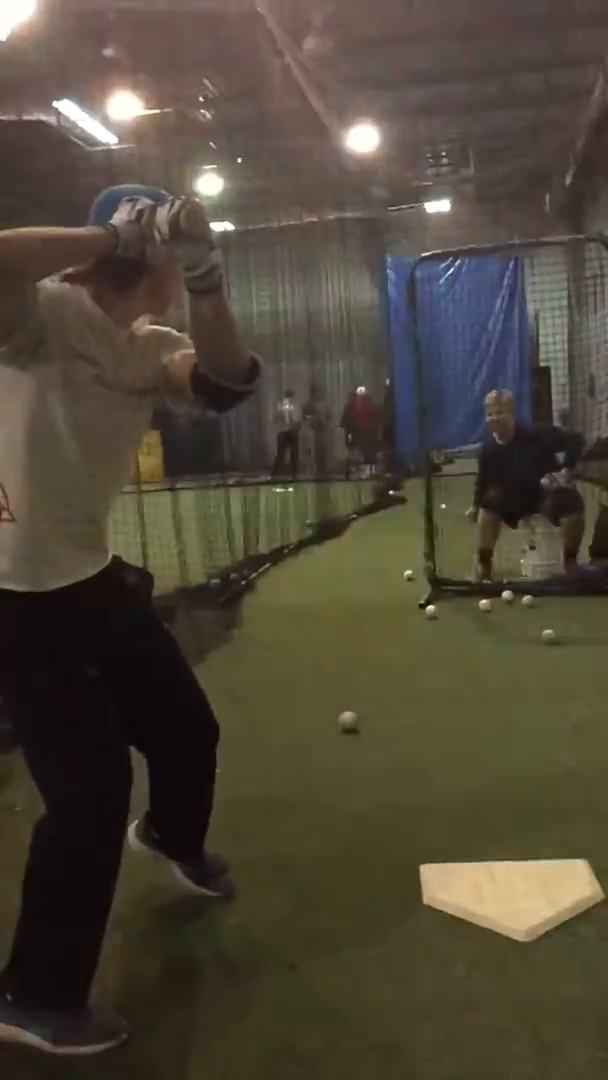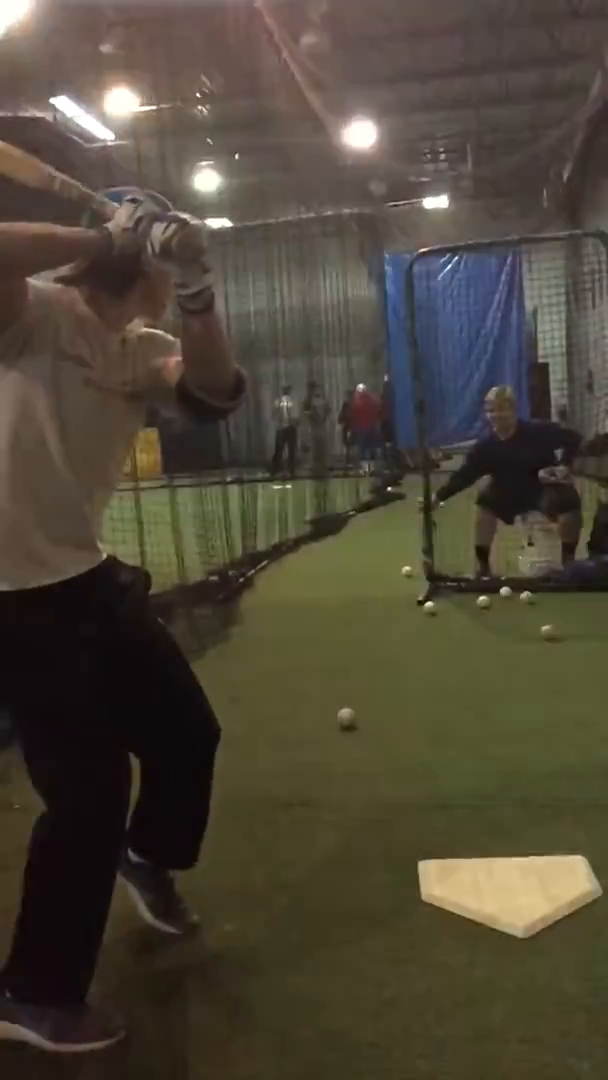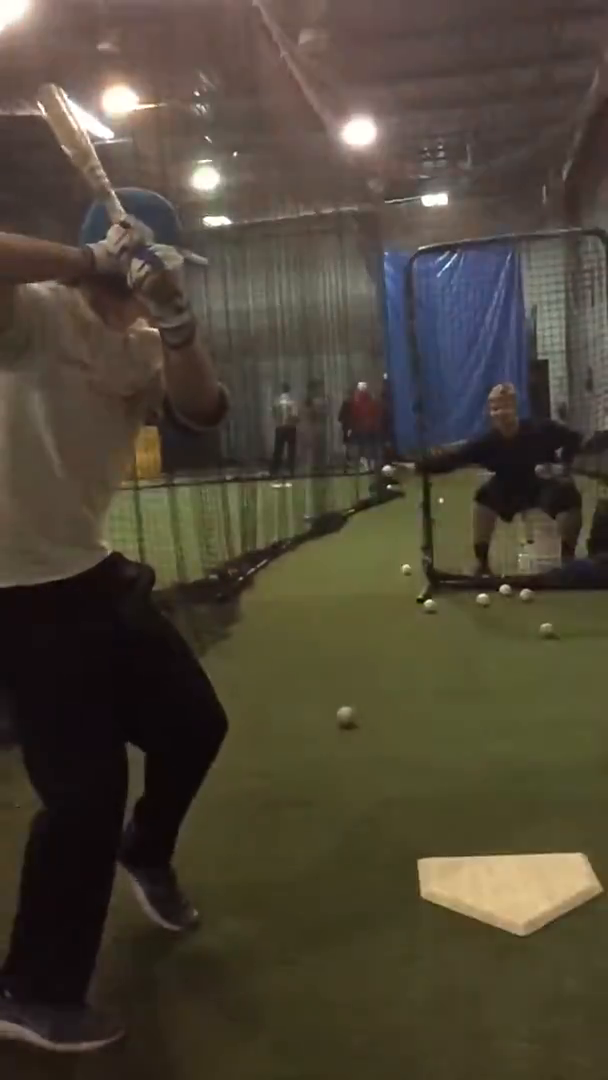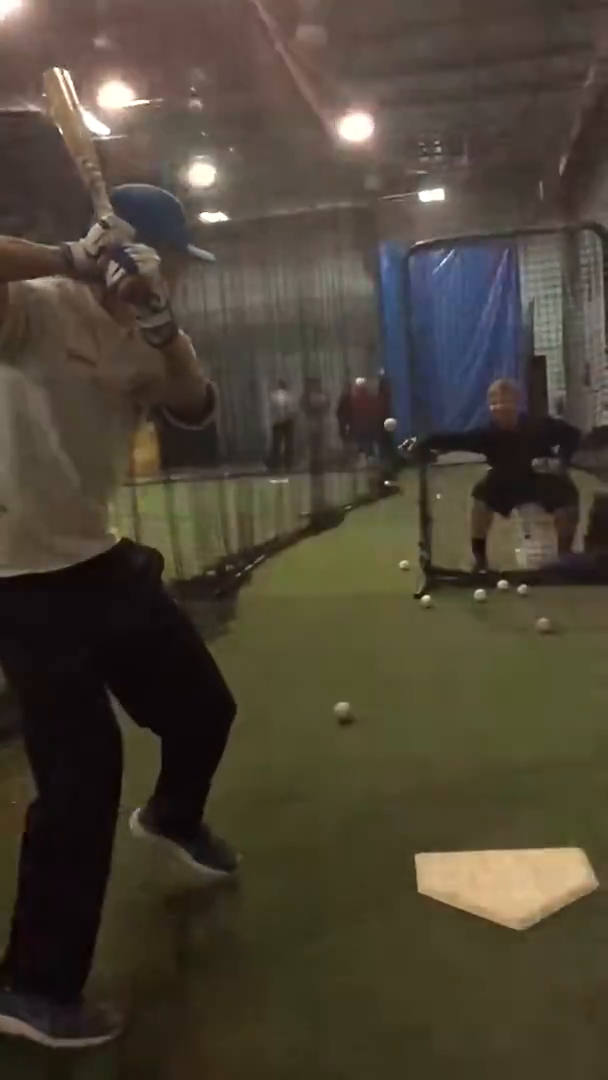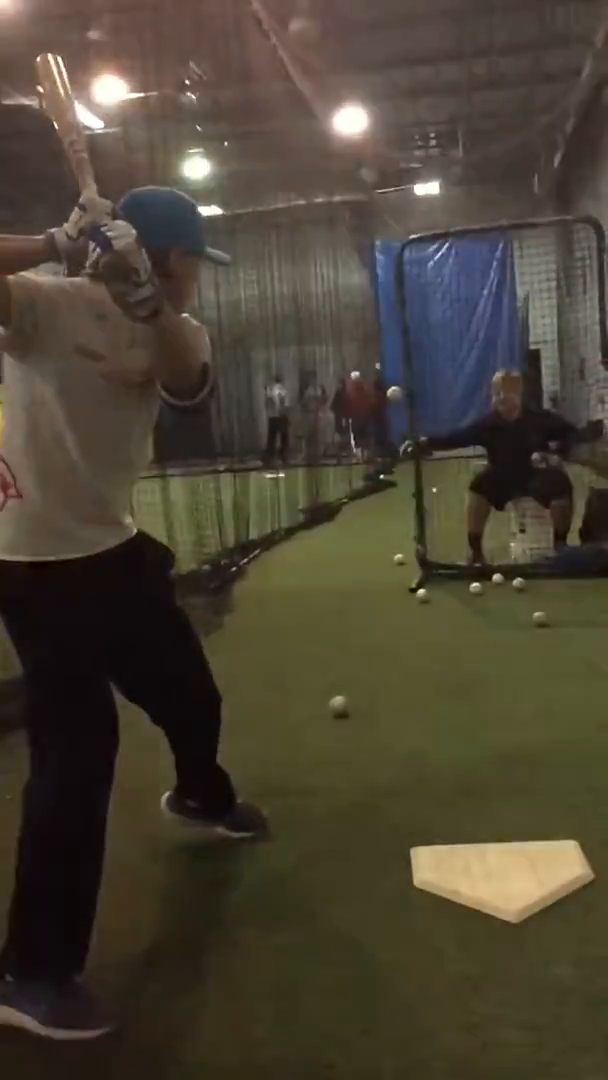
dt=1s
person 1, frame 1
left shoulder: (149, 348)
left elbow: (227, 382)
left wrist: (206, 278)
right wrist: (117, 237)
left hip: (93, 576)
left knee: (186, 729)
right knee: (91, 787)
left ankle: (172, 835)
person 1, frame 2
left shoulder: (142, 349)
left elbow: (214, 393)
left wrist: (197, 291)
right wrist: (107, 238)
left hip: (90, 575)
left knee: (187, 732)
right knee: (89, 787)
left ankle: (147, 858)
person 1, frame 3
left shoulder: (140, 348)
left elbow: (202, 409)
left wrist: (176, 317)
right wrist: (93, 261)
left hip: (93, 572)
left knee: (192, 723)
right knee: (86, 783)
left ankle: (145, 852)
person 1, frame 4
left shoulder: (151, 337)
left elbow: (194, 407)
left wrist: (157, 320)
right wrist: (72, 258)
left hip: (101, 559)
left knee: (203, 706)
right knee: (84, 769)
left ankle: (173, 816)
person 1, frame 5
left shoulder: (174, 328)
left elbow: (188, 381)
left wrist: (143, 295)
left hip: (115, 547)
left knee: (192, 696)
right knee: (77, 752)
left ankle: (201, 795)
